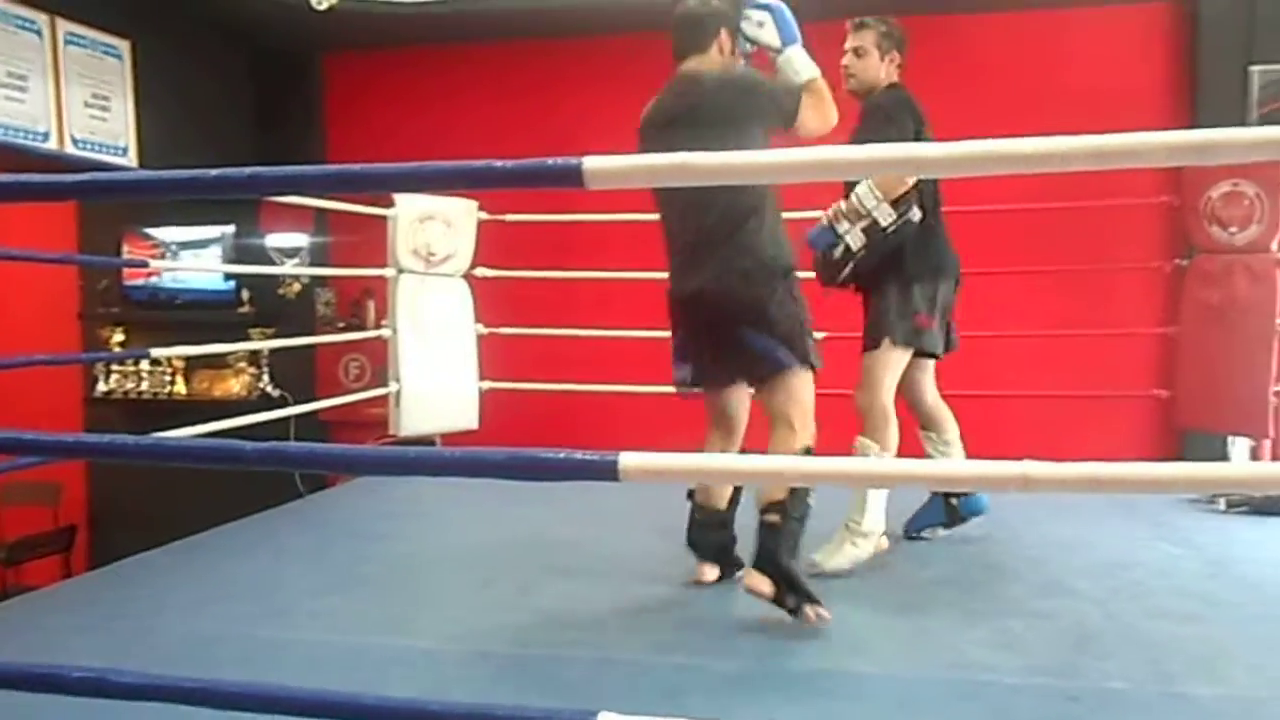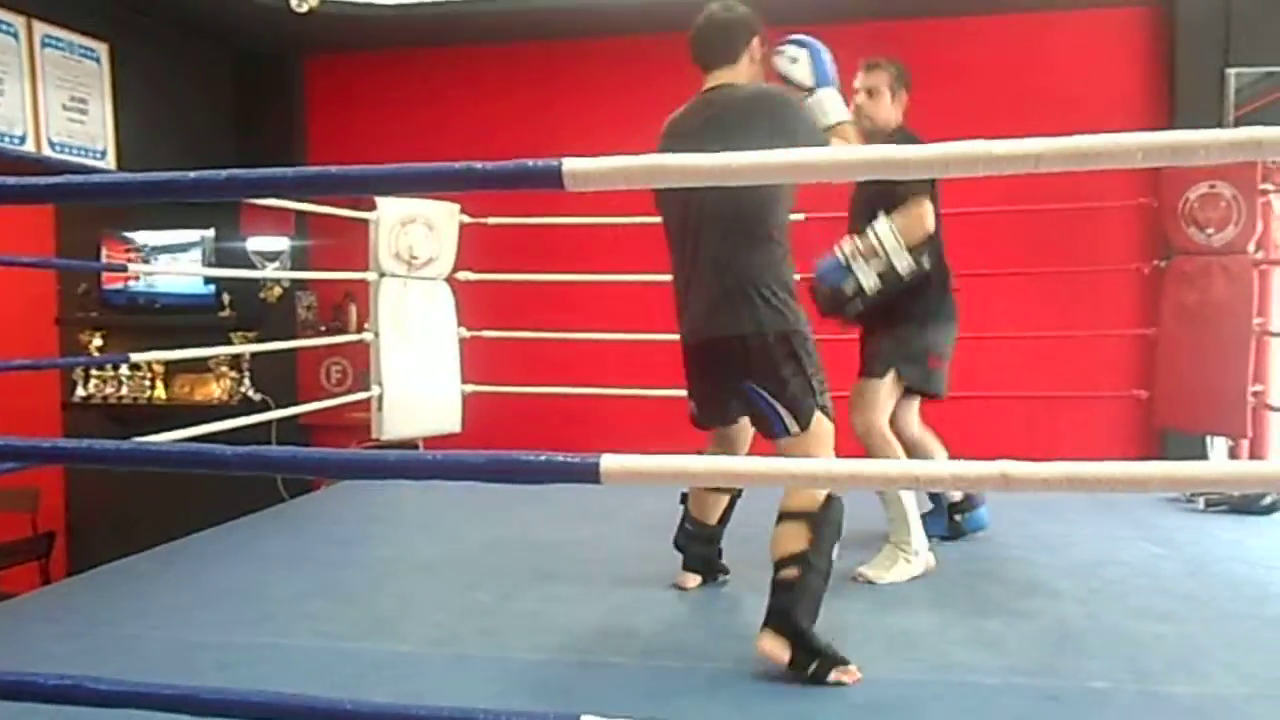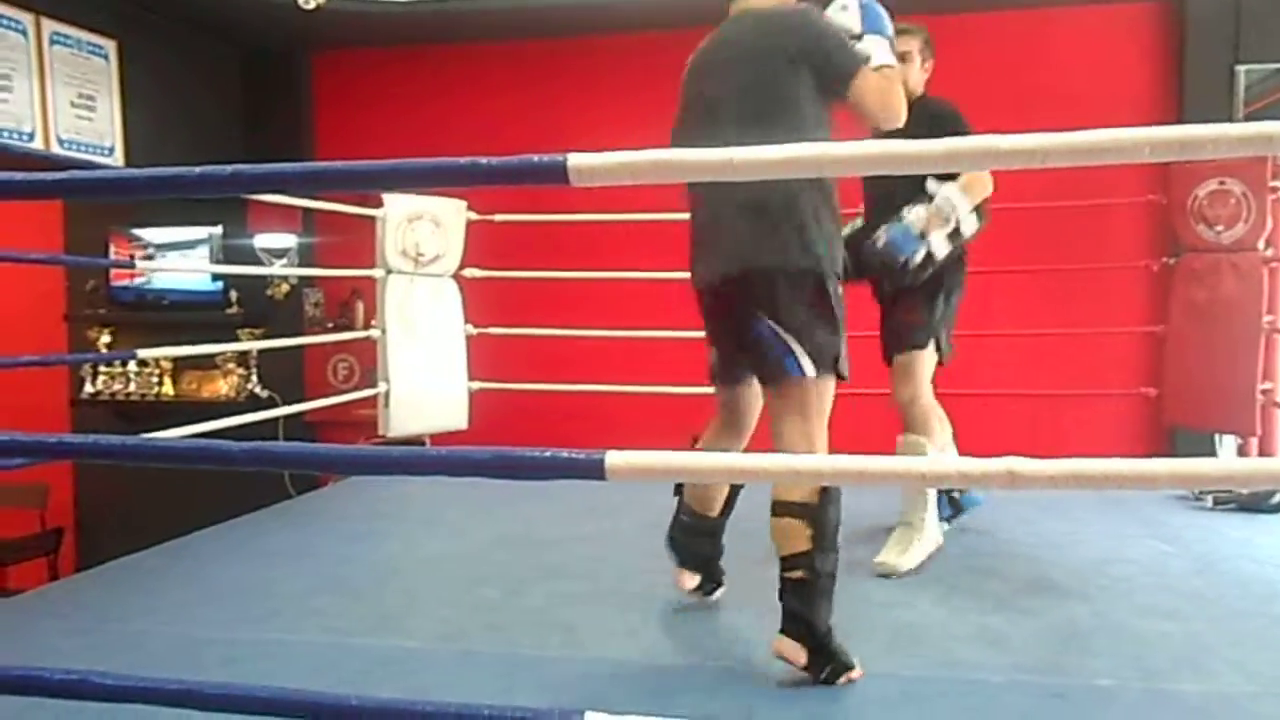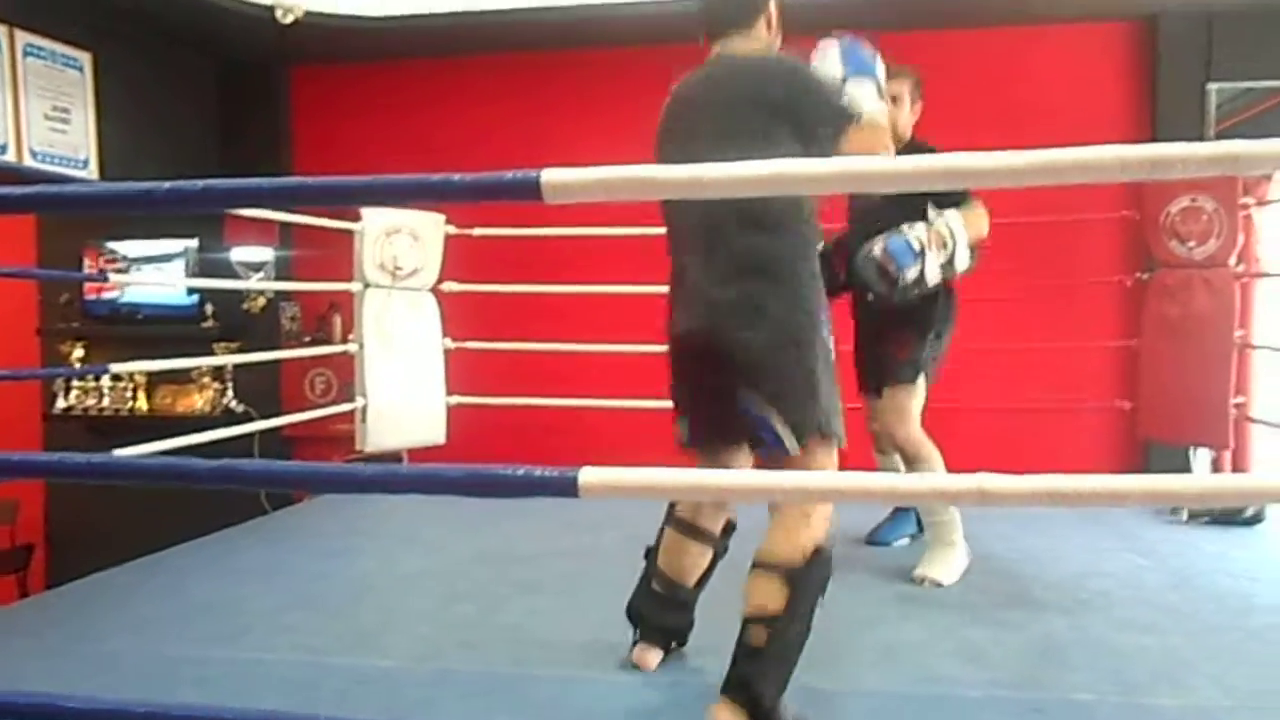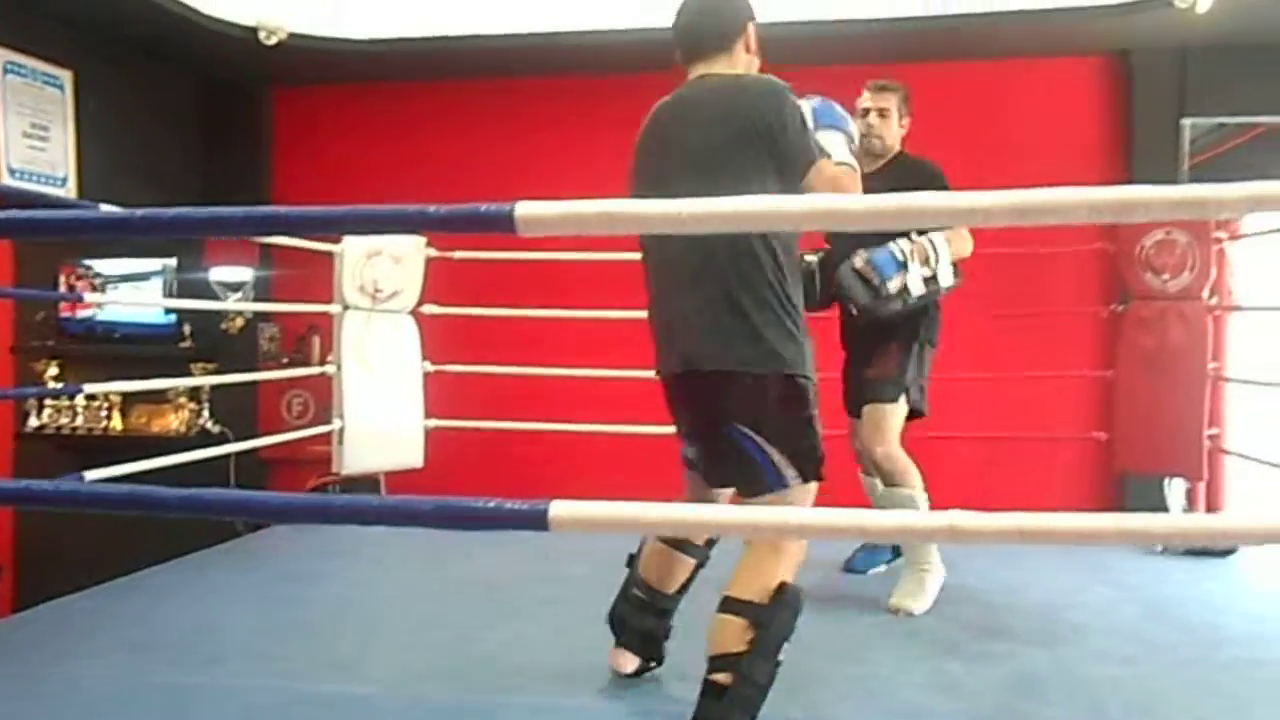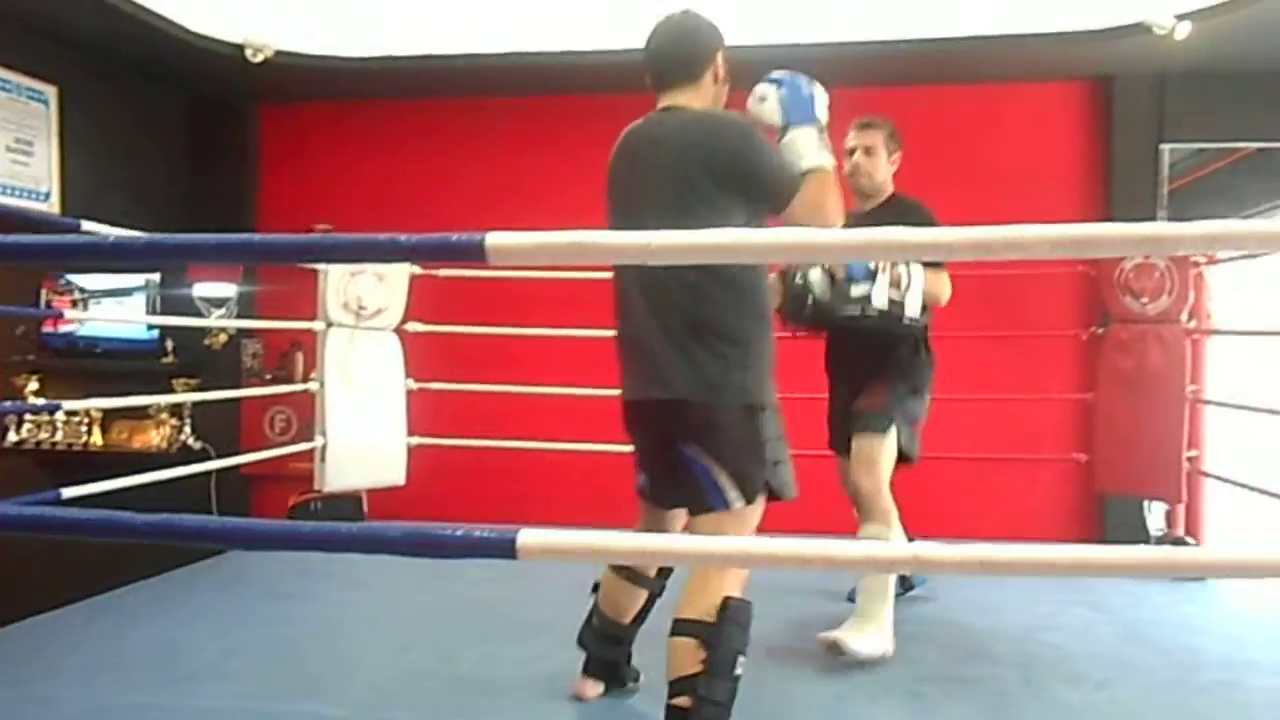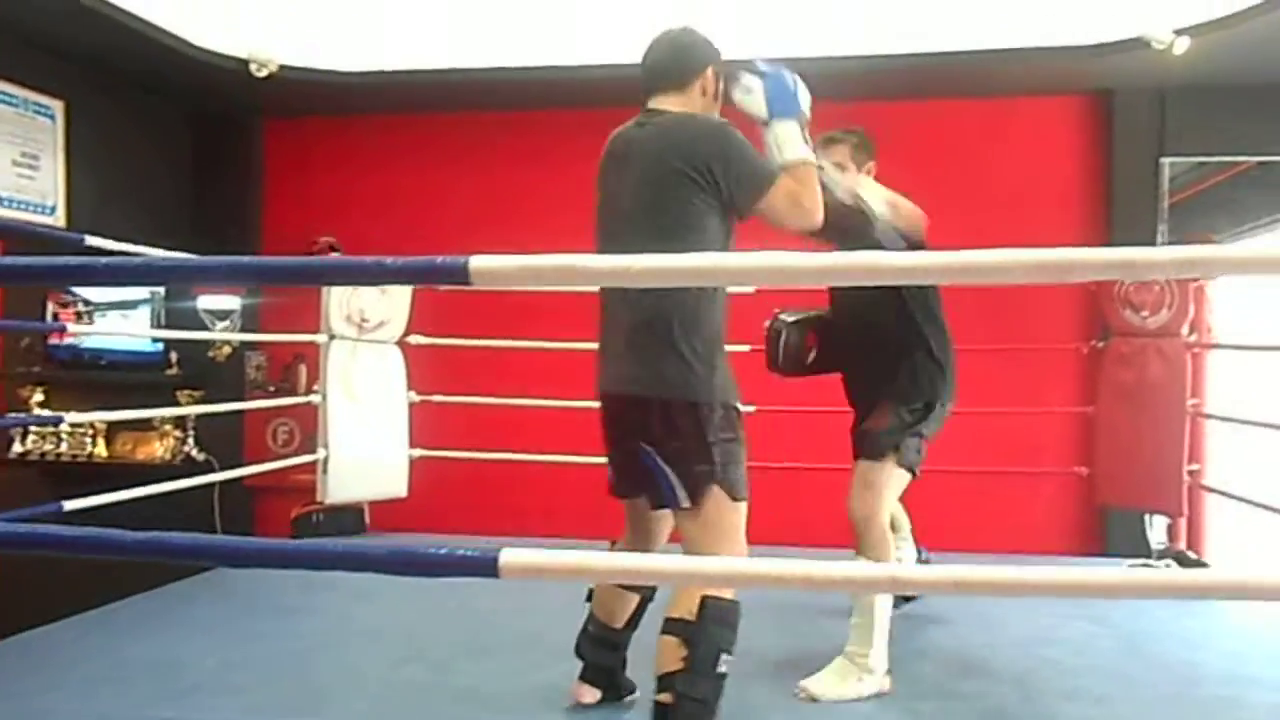
dt=0.2s
person 1, frame 1
left shoulder: (656, 117)
right shoulder: (746, 87)
right elbow: (824, 122)
left hip: (693, 291)
right hip: (754, 281)
left knee: (728, 421)
right knee: (794, 421)
left ankle: (714, 553)
right ankle: (774, 565)
person 1, frame 2
left shoulder: (676, 130)
right shoulder: (773, 108)
right wrist: (821, 87)
left hip: (700, 319)
right hip: (761, 318)
left knee: (731, 438)
right knee: (813, 464)
left ankle: (696, 559)
right ankle: (789, 631)
person 1, frame 3
left shoulder: (704, 61)
right elbow: (889, 111)
left hip: (721, 263)
right hip: (790, 258)
left knee: (735, 417)
right knee: (803, 435)
left ankle: (693, 558)
right ankle: (804, 629)
person 1, frame 4
left shoulder: (682, 101)
right shoulder: (785, 77)
right elbow: (875, 157)
right wrist: (861, 86)
left hip: (698, 324)
right hip: (771, 321)
left knee: (722, 478)
right knee: (806, 500)
left ankle: (653, 630)
person 1, frame 5
left shoulder: (659, 122)
right shoulder: (763, 102)
right elbow: (840, 200)
right wrist: (826, 131)
left hip: (687, 352)
right hip: (757, 352)
left knee: (715, 492)
right knee: (781, 533)
left ankle: (633, 636)
person 1, frame 6
left shoulder: (632, 148)
right shoulder: (730, 137)
right elbow: (824, 220)
right wrist: (804, 127)
left hip: (654, 378)
right hip: (719, 380)
left knee: (662, 524)
left ankle: (600, 663)
person 1, frame 7
left shoulder: (623, 147)
right shoulder: (706, 139)
right elbow: (802, 209)
right wrist: (785, 117)
left hip: (627, 374)
right hip: (678, 377)
left knee: (648, 527)
right knee: (719, 548)
person 2, frame 1
left shoulder: (887, 108)
right shoulder: (883, 114)
left elbow: (899, 176)
left wrist: (841, 222)
right wrist: (852, 231)
left hip: (909, 272)
right hip: (904, 270)
left knee: (873, 395)
right knee: (917, 389)
left ankle: (864, 529)
right ankle: (959, 493)
person 2, frame 2
left shoulder: (901, 151)
left elbow: (920, 218)
left wrist: (848, 263)
right wrist: (848, 272)
left hip: (914, 310)
right hip: (895, 309)
left knee: (867, 420)
right knee: (900, 421)
left ankle: (908, 546)
right ankle: (962, 505)
person 2, frame 3
left shoulder: (939, 117)
right shoulder: (880, 127)
left elbow: (980, 182)
left wrist: (924, 224)
right wrist: (854, 240)
left hip: (930, 274)
right hip: (895, 275)
left knee: (911, 391)
right knee: (910, 392)
left ankle: (919, 525)
right ankle: (953, 485)
person 2, frame 4
left shoulder: (931, 161)
left elbow: (976, 221)
left wrist: (920, 240)
right wrist: (829, 262)
left hip: (919, 312)
right hip: (873, 312)
left knee: (901, 425)
right knee: (879, 423)
left ankle: (949, 540)
right ankle: (912, 508)
person 2, frame 5
left shoulder: (919, 174)
left elbow: (961, 241)
left wrist: (910, 254)
right wrist: (815, 270)
left hip: (905, 327)
right hip: (860, 329)
left knee: (880, 443)
right knee: (864, 443)
left ankle: (926, 562)
right ankle: (892, 537)
person 2, frame 6
left shoulder: (909, 217)
right shoulder: (845, 225)
left elbow: (937, 289)
left wrist: (877, 283)
right wrist: (799, 298)
left hip: (895, 370)
right hip: (849, 372)
left knee: (868, 477)
right knee: (858, 481)
left ankle: (875, 620)
right ankle: (898, 570)
person 2, frame 7
left shoulder: (880, 218)
right shoulder: (852, 234)
left elbow: (912, 221)
left wrist: (844, 187)
right wrist: (809, 333)
left hip: (915, 386)
right hip: (880, 386)
left knee: (866, 505)
right knee: (878, 498)
left ankle: (865, 664)
